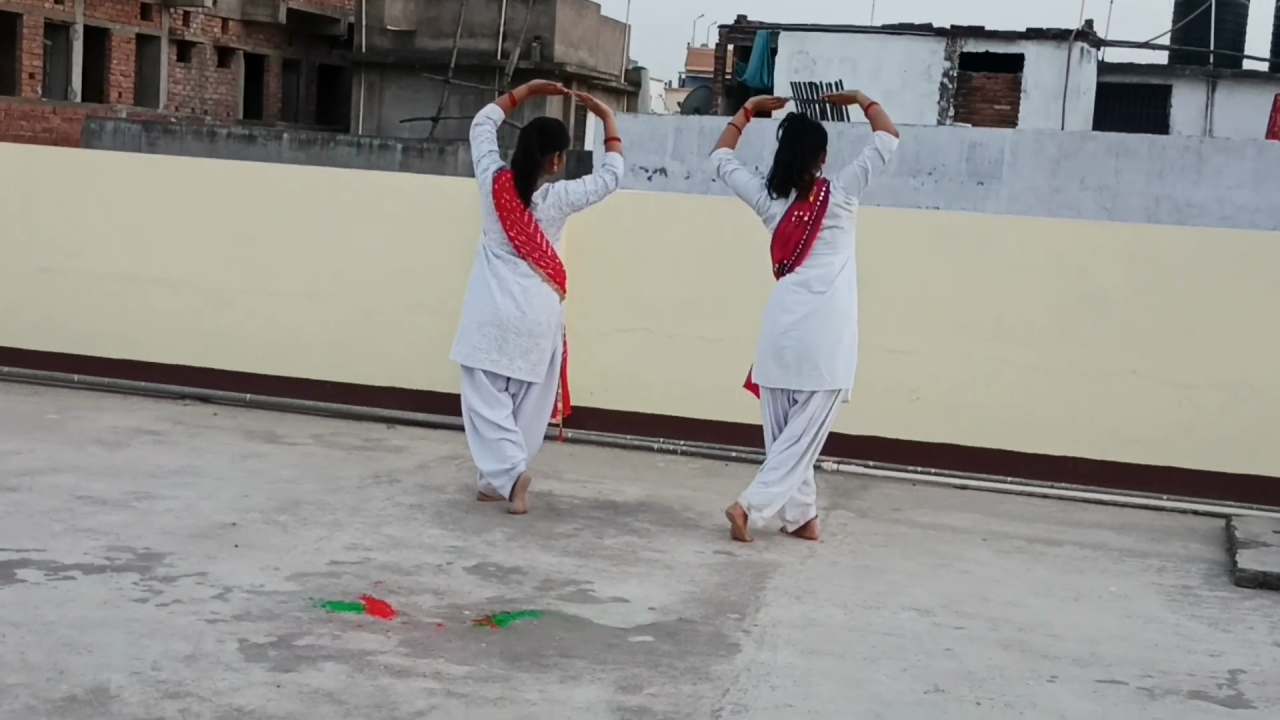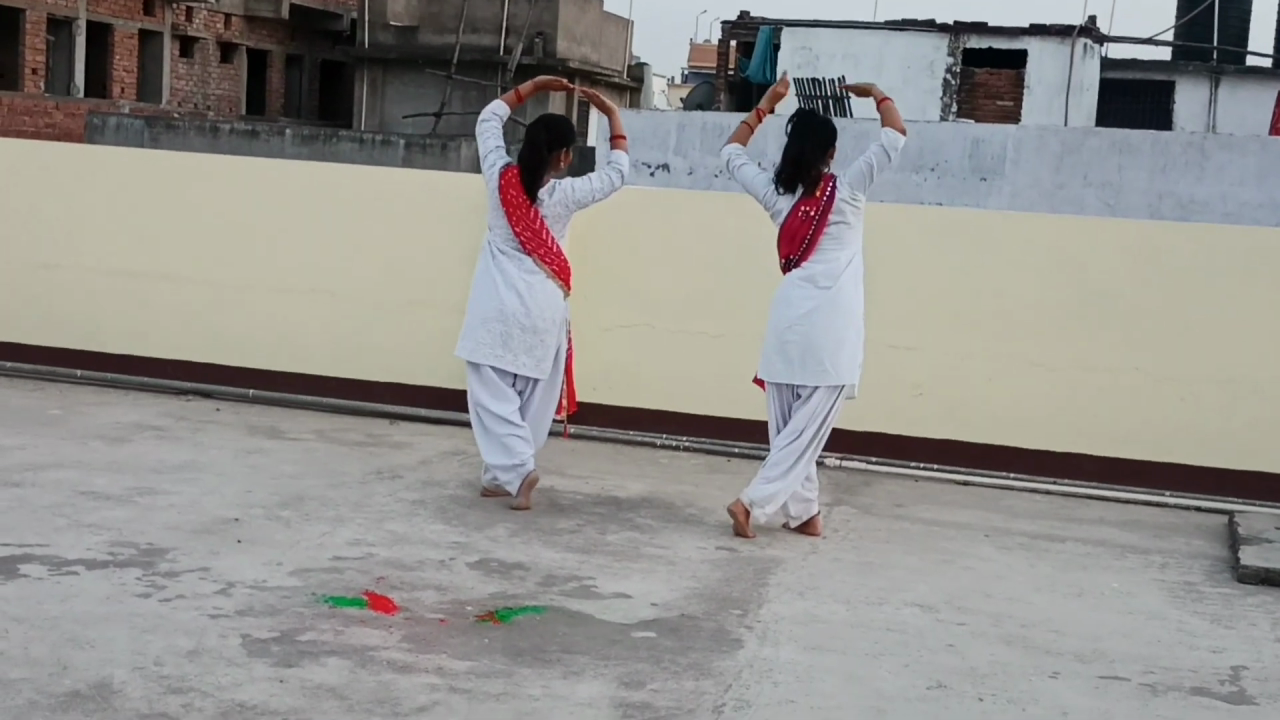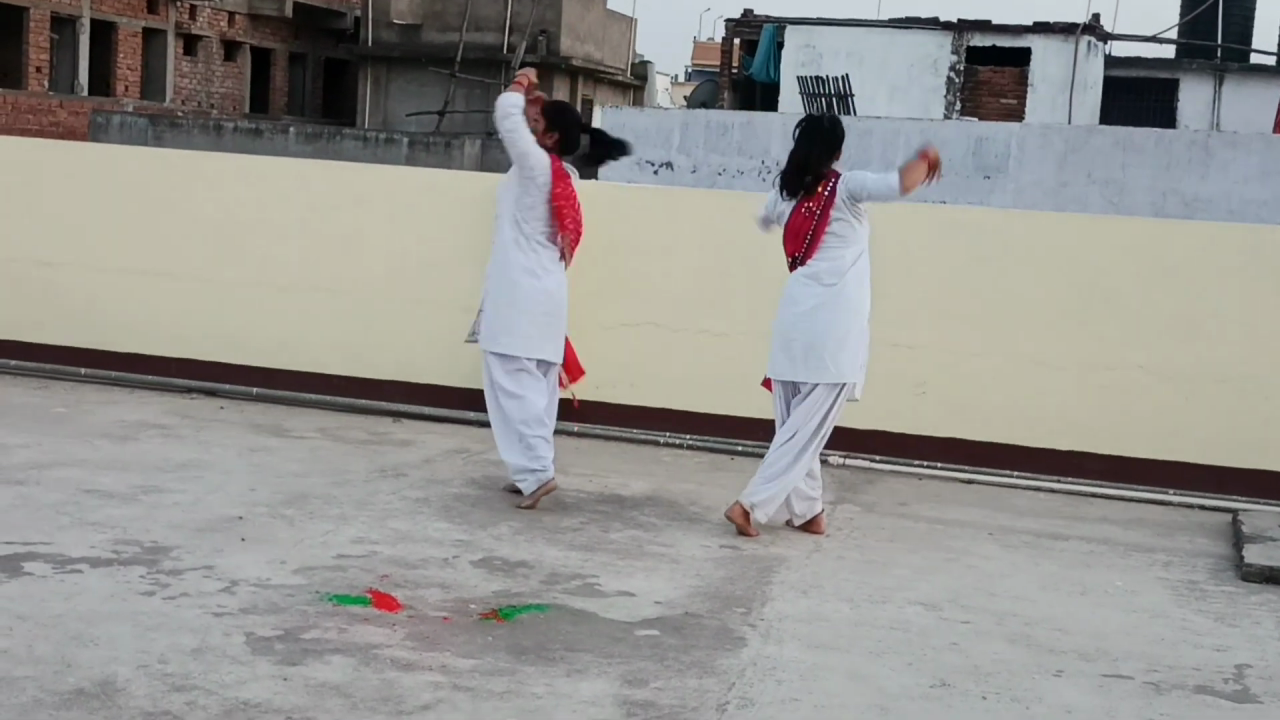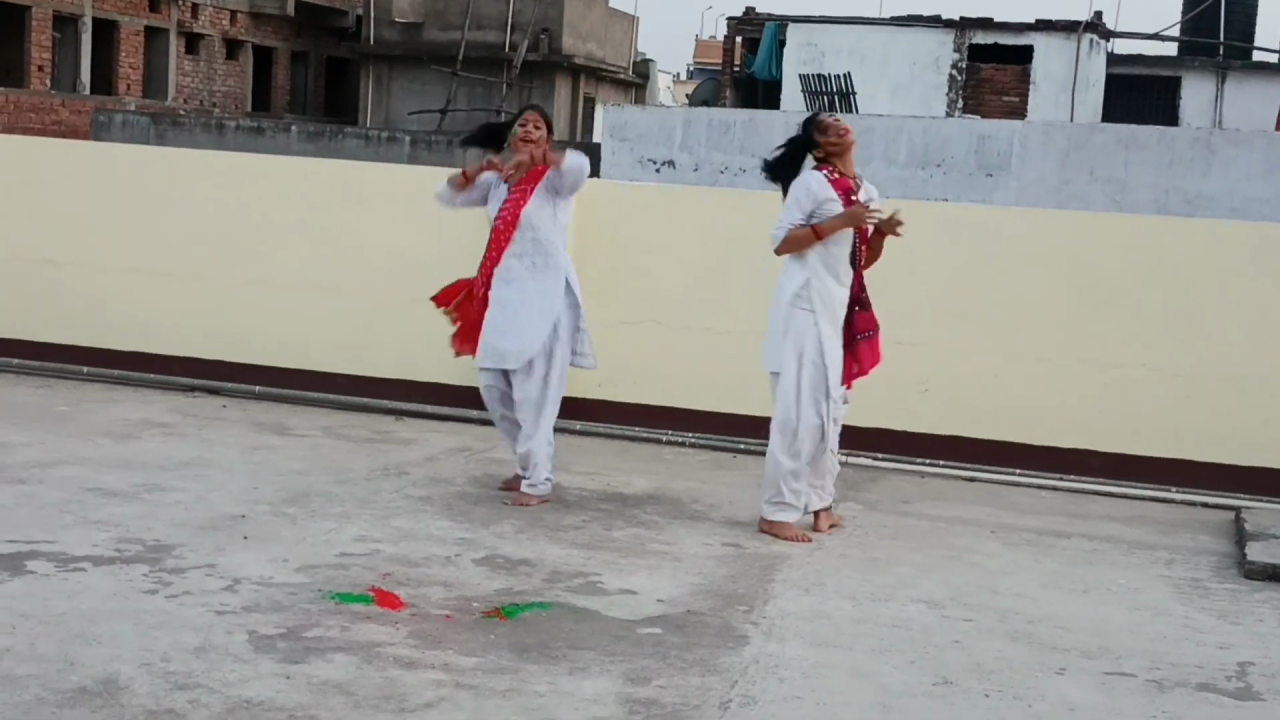
dt=0.3s
person 1, frame 1
left shoulder: (769, 199)
right shoulder: (841, 194)
left elbow: (721, 156)
right elbow: (888, 138)
left wrist: (750, 109)
right wrist: (861, 99)
left hip: (783, 325)
right hip: (826, 331)
left knee: (785, 429)
right knee: (805, 431)
left ankle: (800, 516)
right ankle: (752, 505)
person 1, frame 2
left shoulder: (776, 193)
right shoulder: (847, 190)
left elbow: (731, 152)
right elbow: (895, 136)
left wrist: (765, 105)
right wrist: (876, 93)
left hip: (789, 319)
right hip: (830, 326)
left knee: (788, 426)
right knee: (808, 426)
left ankle: (802, 512)
right ankle: (753, 501)
person 1, frame 3
left shoulder: (788, 195)
right shoulder: (848, 186)
left elbow: (764, 219)
right elbow: (901, 184)
right wrist: (926, 160)
left hip: (797, 315)
right hip: (836, 321)
left knee: (799, 422)
right knee: (809, 424)
left ankle: (807, 510)
right ankle: (752, 503)
person 1, frame 4
left shoulder: (866, 191)
right shoulder: (810, 182)
left elbow: (859, 260)
right elbow: (782, 242)
left wrist: (880, 234)
right wrist: (836, 224)
left hip: (834, 314)
right hip: (805, 309)
left knee: (826, 413)
right knee: (801, 415)
left ankle: (817, 504)
right ankle: (778, 511)
person 2, frame 1
left shoulder: (493, 181)
right shoulder: (560, 198)
left elbow: (482, 123)
right elbow: (611, 175)
left wrist: (526, 90)
right wrist: (607, 117)
left hip: (492, 310)
right hip: (538, 313)
left knee: (486, 396)
right knee: (528, 404)
left ankle: (506, 472)
right ankle: (500, 478)
person 2, frame 2
left shoulder: (500, 177)
right shoulder: (567, 195)
left elbow: (488, 119)
right elbow: (617, 172)
left wrist: (532, 86)
right wrist: (612, 114)
left hip: (498, 307)
right hip: (543, 310)
left knee: (493, 392)
right knee: (534, 399)
left ankle: (515, 469)
right ankle: (504, 474)
person 2, frame 3
left shoulder: (537, 165)
right shoulder: (563, 174)
left elbow: (509, 118)
left wrist: (521, 85)
right wrist: (525, 91)
left hip: (518, 291)
right hip: (540, 292)
left knee: (513, 384)
right knee: (534, 384)
left ankle: (535, 470)
right ankle: (529, 469)
person 2, frame 4
left shoulder: (556, 180)
right shoulder: (498, 181)
left elbow: (580, 166)
right elbow: (447, 196)
left wrist: (536, 158)
right wrist: (476, 171)
left hip: (547, 297)
right hip: (506, 298)
left knee: (536, 391)
right knee: (495, 386)
left ankle: (537, 480)
right ankle: (529, 467)
